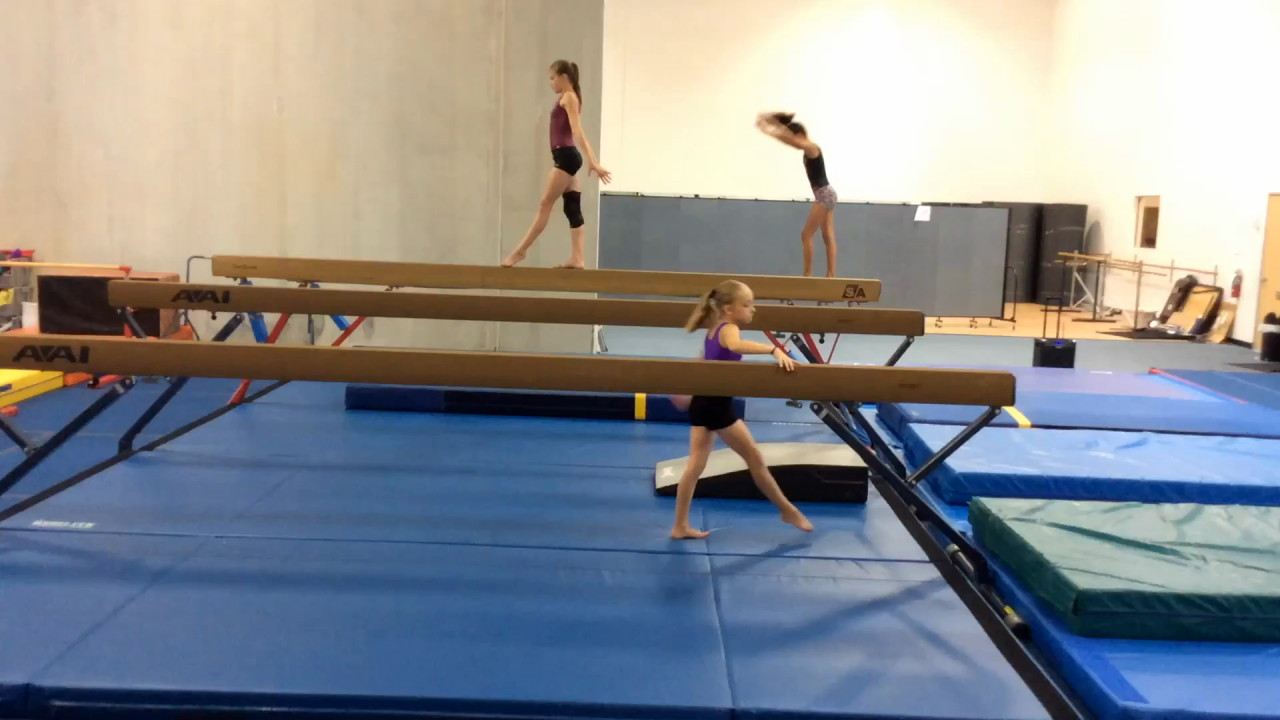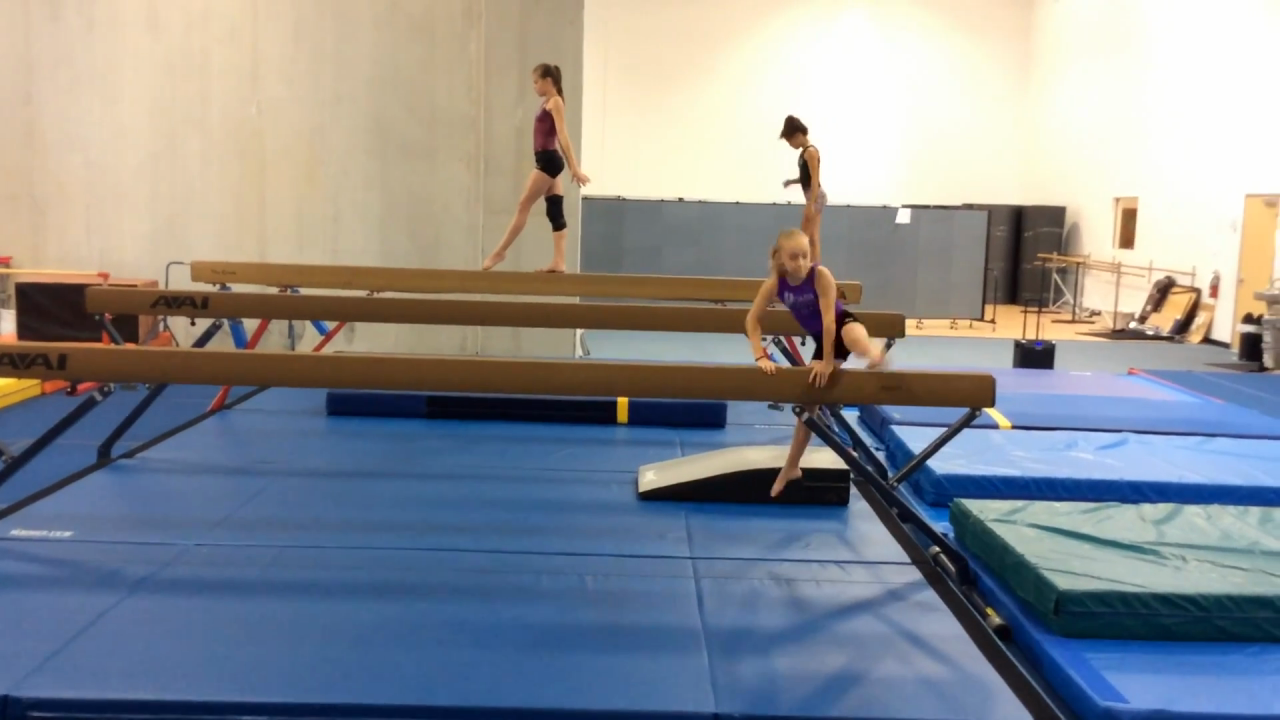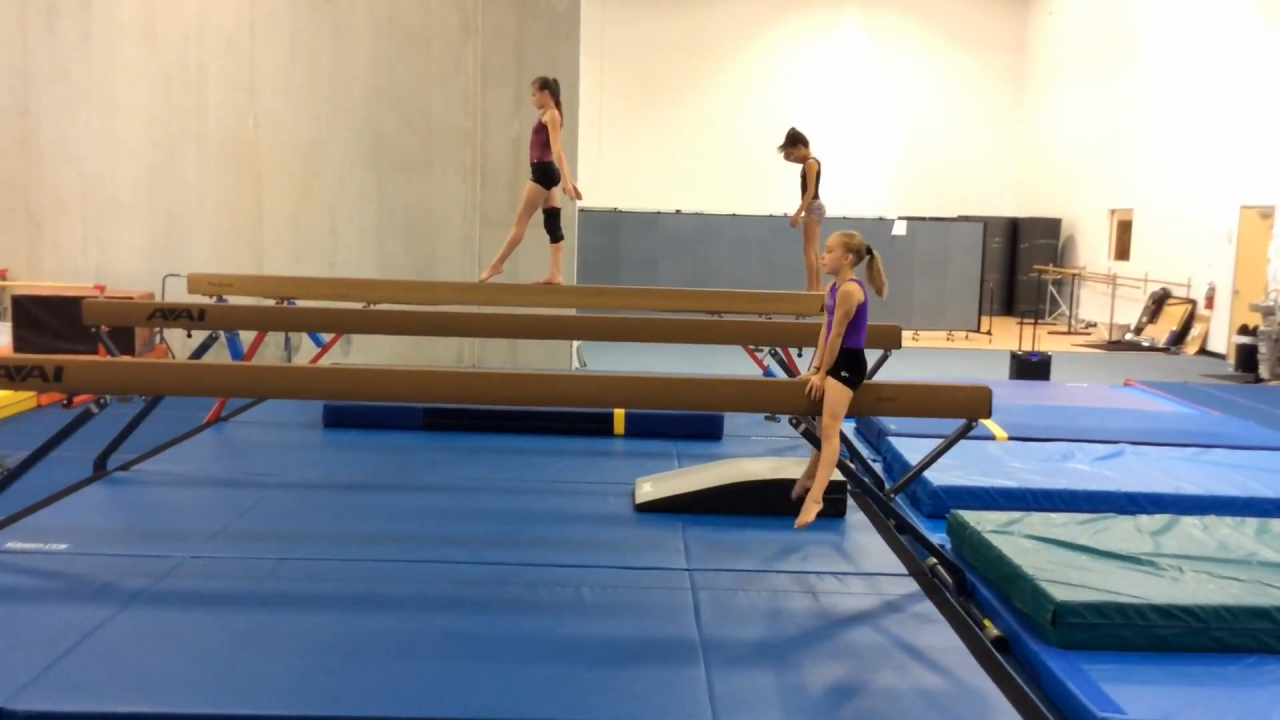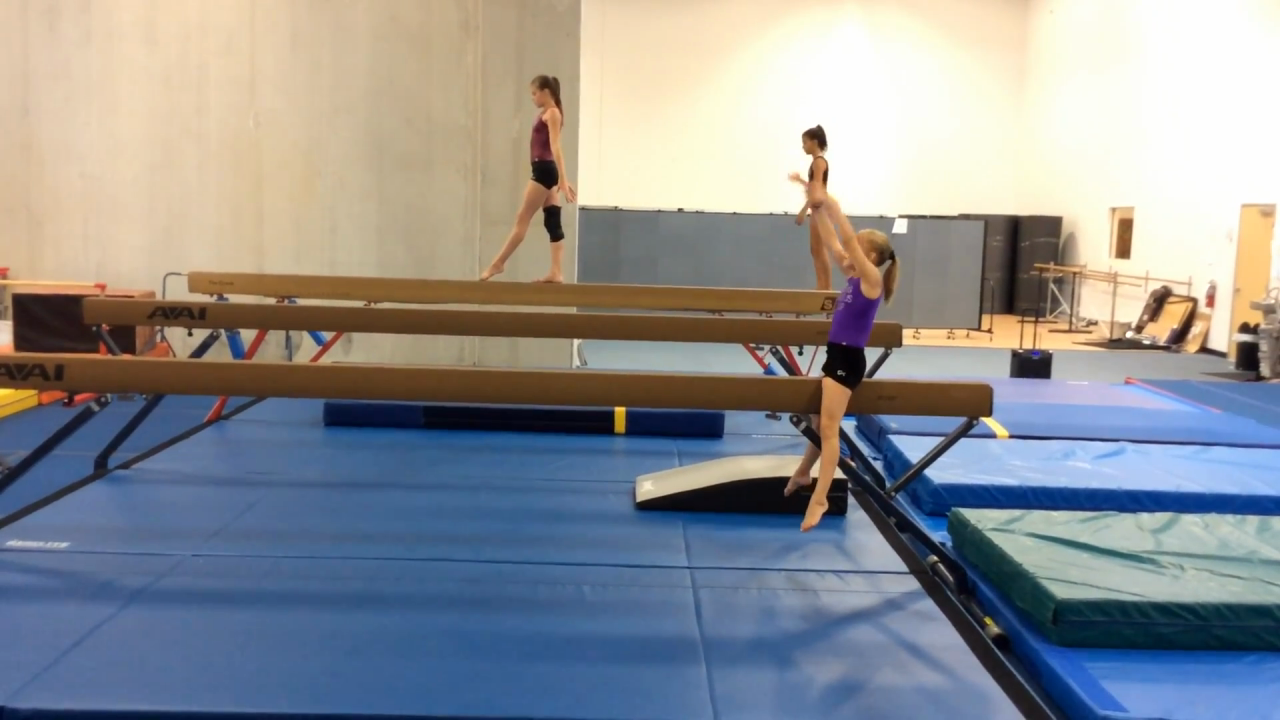
dt=1s
person 1, frame 1
left shoulder: (714, 329)
right shoulder: (729, 329)
left elbow: (704, 361)
right elbow: (734, 344)
left wrist: (686, 394)
right wrist: (774, 352)
left hip: (701, 401)
right hip: (717, 404)
left knee: (695, 465)
right knee: (755, 460)
left ankle: (680, 525)
right ankle: (789, 512)
person 1, frame 2
left shoulder: (820, 275)
right shoulder: (775, 283)
left elbow: (828, 318)
right elbow: (752, 320)
left wrist: (827, 360)
right wrist: (761, 357)
left hip: (842, 327)
right hip: (823, 341)
left knee: (852, 332)
right knee: (809, 407)
left ankle: (875, 355)
right ankle: (791, 467)
person 1, frame 3
left shoulder: (850, 289)
right shoulder: (834, 287)
left elbow: (837, 335)
left wrist: (821, 373)
right wrist: (815, 368)
left hip: (848, 362)
right hip: (836, 361)
left knee: (830, 427)
right knee: (826, 424)
left ankle: (814, 497)
right ankle: (811, 474)
person 1, frame 4
left shoulder: (872, 277)
right shoulder: (855, 275)
left elbow: (847, 238)
right elbow: (832, 243)
left wrist: (829, 205)
right wrist: (818, 207)
left hip: (848, 359)
right hip: (837, 356)
left knee: (828, 427)
right knee: (822, 421)
left ankle: (819, 498)
right ankle: (804, 471)
person 2, frame 1
left shoulder: (568, 97)
right shoulder: (566, 99)
left elbow: (577, 131)
right elbow: (576, 132)
left wrist: (592, 161)
right wrist: (592, 161)
left hip: (566, 156)
right hip: (566, 156)
left knee: (545, 204)
right knee: (572, 209)
left ankle: (520, 251)
right ankle: (577, 258)
person 2, frame 2
left shoulder: (555, 102)
right shoulder: (548, 103)
left elbow: (563, 136)
left wrist: (575, 168)
right wrist: (572, 167)
left hip: (548, 160)
right hip: (548, 160)
left knee: (523, 205)
right knee: (554, 212)
left ankle: (499, 252)
right ankle: (558, 261)
person 2, frame 3
left shoulder: (551, 115)
right shoulder: (546, 115)
left elbow: (556, 149)
right elbow: (557, 150)
left wrist: (566, 180)
right wrist: (568, 180)
left hip: (543, 171)
right hip: (545, 172)
left knee: (521, 219)
right knee: (552, 224)
left ankle: (497, 264)
right ankle: (555, 273)
person 2, frame 4
left shoulder: (552, 113)
right shoulder: (546, 114)
left elbow: (555, 148)
left wrist: (562, 179)
right wrist: (562, 179)
left hip: (545, 170)
right hip: (546, 171)
left knee: (522, 218)
right knee: (552, 222)
left ankle: (498, 263)
right ankle: (556, 272)
